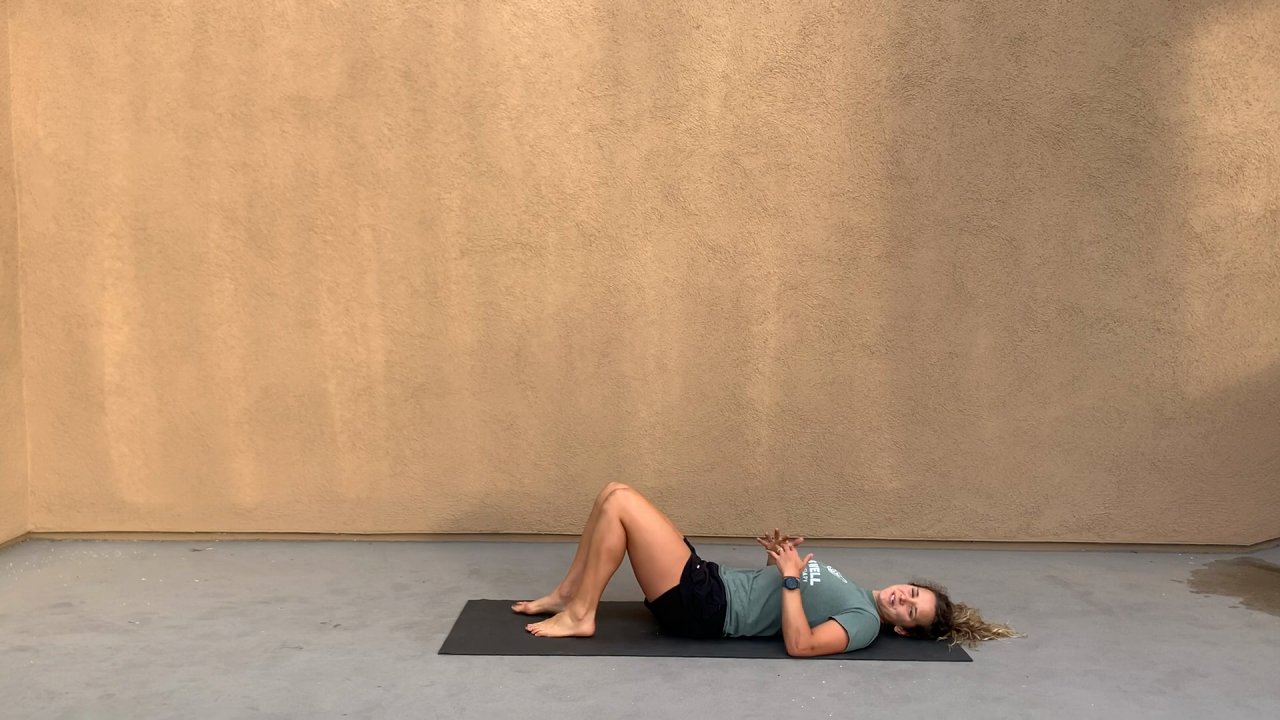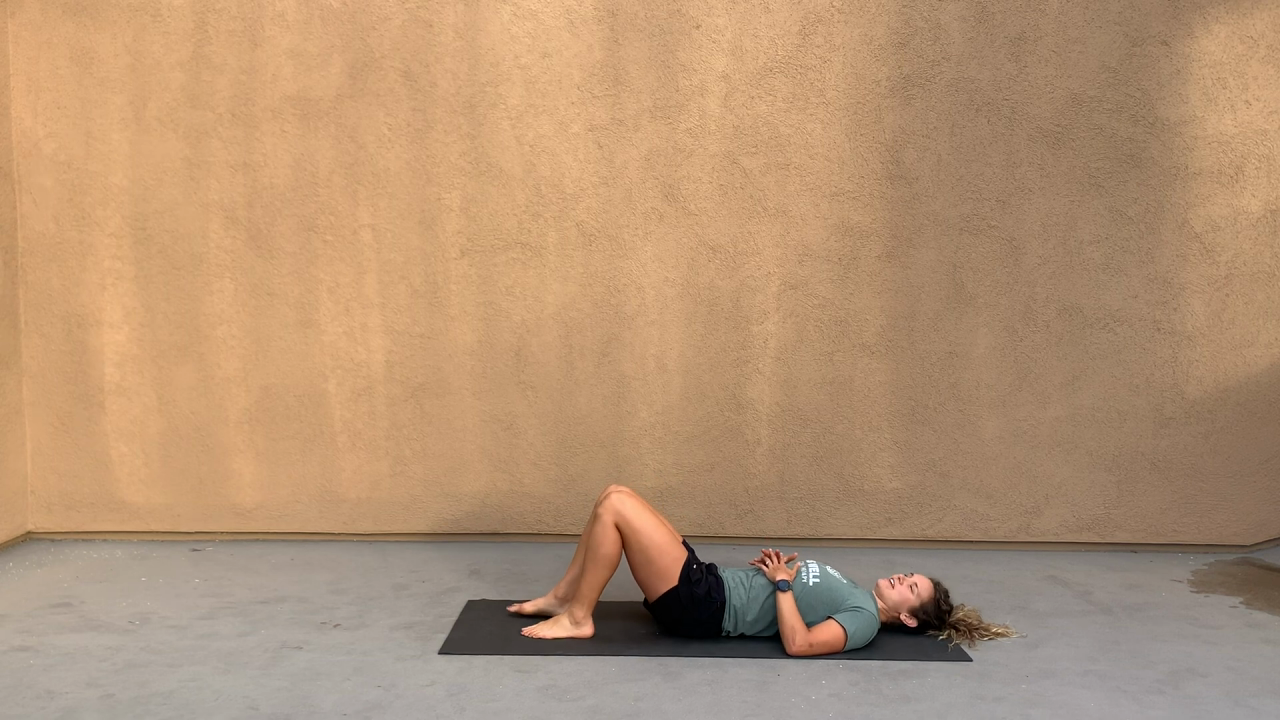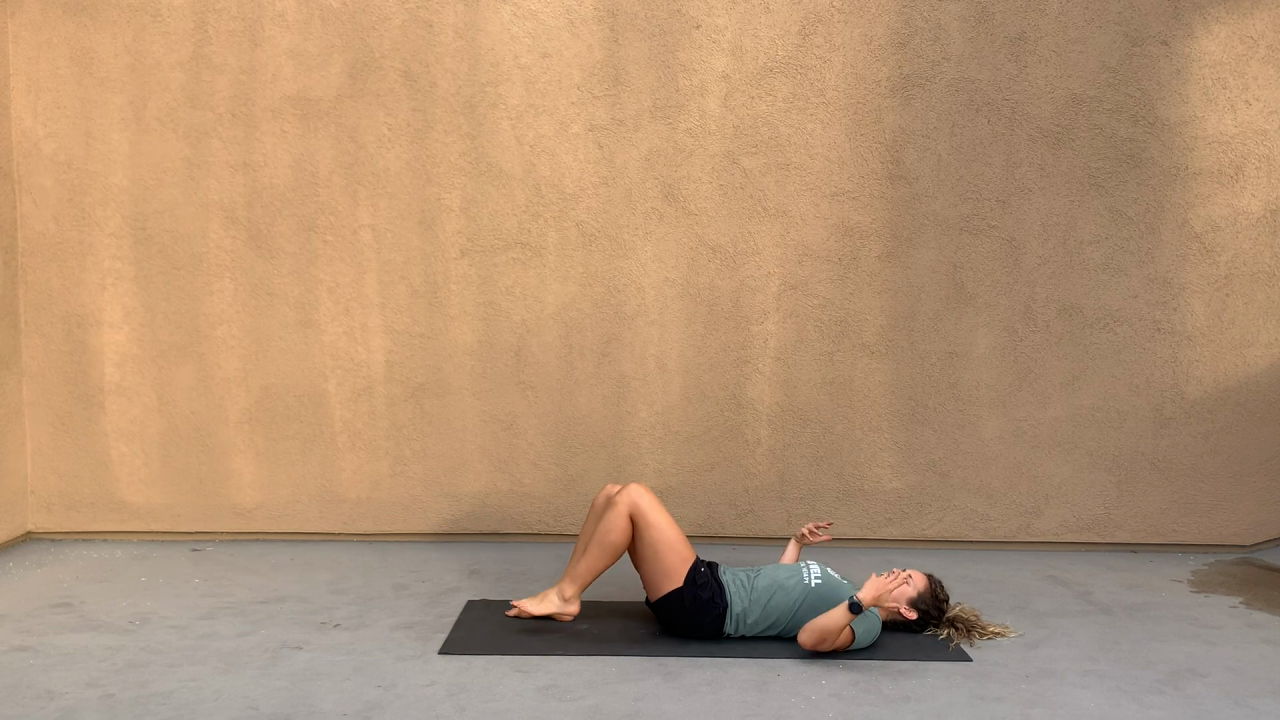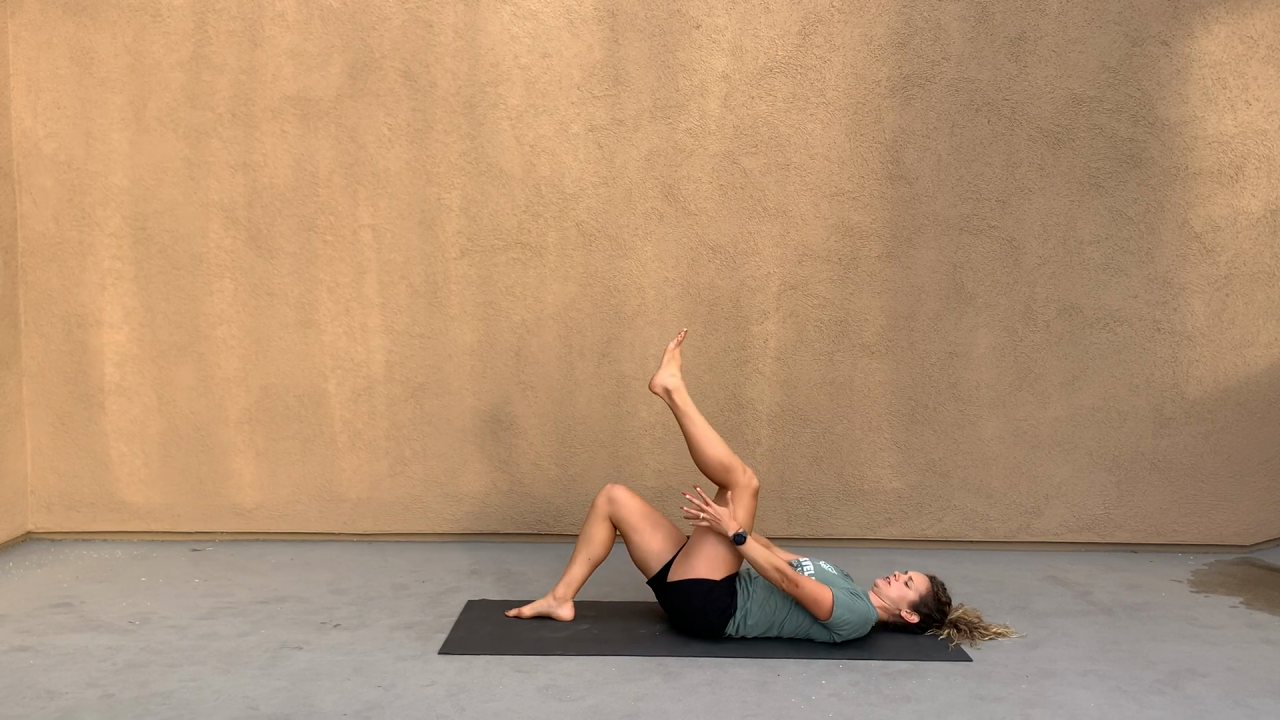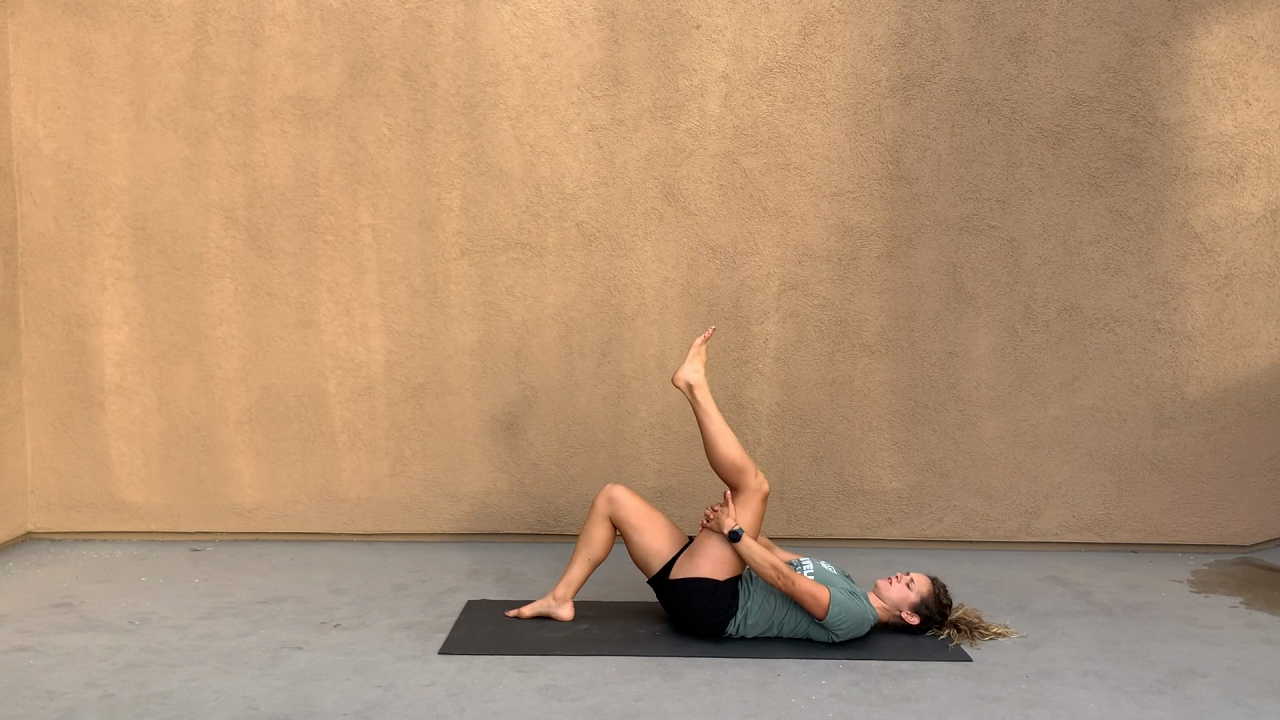
dt=1s
person 1, frame 1
left shoulder: (866, 623)
right shoulder: (856, 594)
left elbow: (800, 644)
left wrist: (790, 578)
right wrist: (784, 559)
left hip: (701, 608)
right hip: (709, 581)
left knee: (620, 502)
right knee: (616, 493)
left ankle: (580, 615)
right ankle: (567, 593)
person 1, frame 2
left shoulder: (865, 620)
right shoulder: (854, 594)
left elbow: (797, 642)
left wrist: (782, 584)
right wrist: (775, 567)
left hip: (701, 607)
right hip: (708, 581)
left knee: (615, 508)
right knee: (616, 494)
left ankle: (577, 618)
right ankle: (563, 595)
person 1, frame 3
left shoulder: (865, 624)
right shoulder: (851, 596)
left elbow: (809, 637)
left wrist: (858, 602)
right wrist: (798, 541)
left hip: (701, 607)
right hip: (710, 583)
left knee: (633, 497)
right knee: (613, 494)
left ankle: (566, 596)
right ankle: (563, 591)
person 1, frame 4
left shoulder: (855, 617)
right shoulder: (845, 587)
left elbow: (787, 579)
right elbow: (779, 558)
left wrist: (734, 530)
right wrist: (725, 519)
left hip: (707, 606)
right hip: (695, 593)
left knee: (742, 480)
right knee: (613, 497)
left ankle: (673, 390)
right ankle: (560, 599)
person 1, frame 5
left shoulder: (854, 617)
right shoulder: (846, 588)
left elbow: (784, 579)
right elbow: (777, 555)
left wrist: (732, 532)
right wrist: (736, 526)
left hip: (707, 604)
right hip: (695, 588)
left knee: (753, 485)
right knee: (612, 497)
left ankle: (696, 388)
right ankle: (560, 600)
